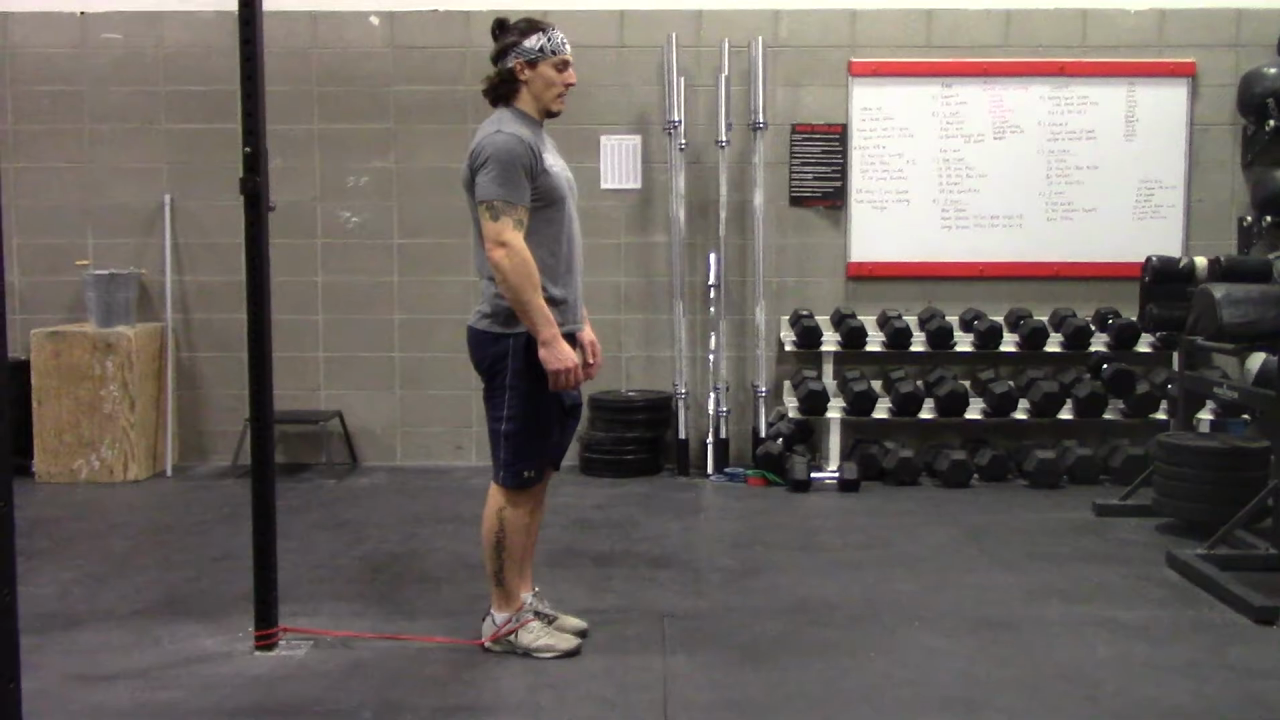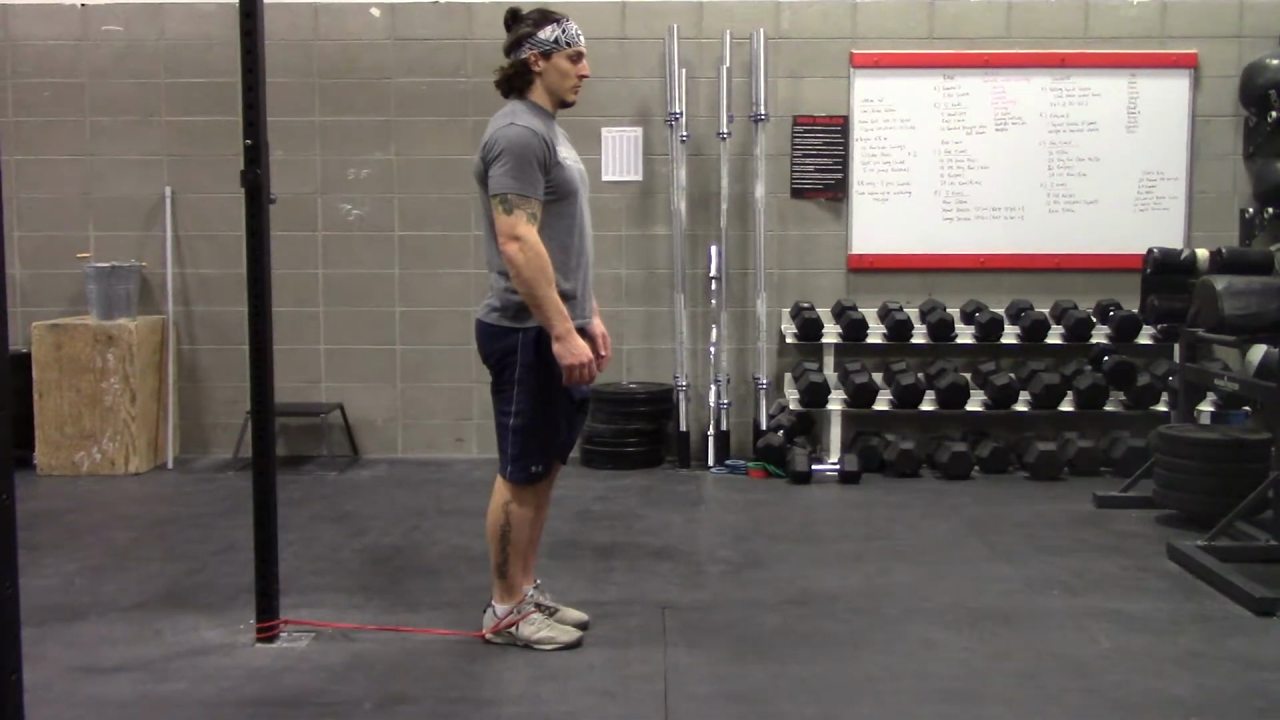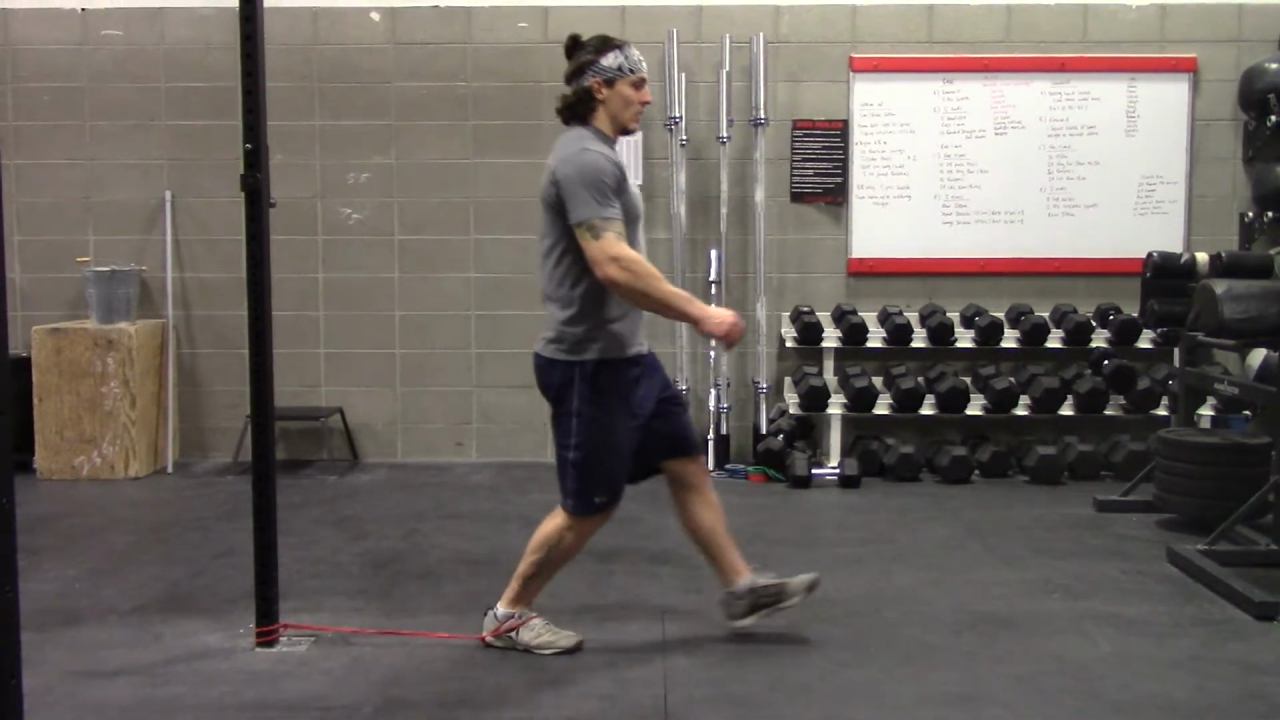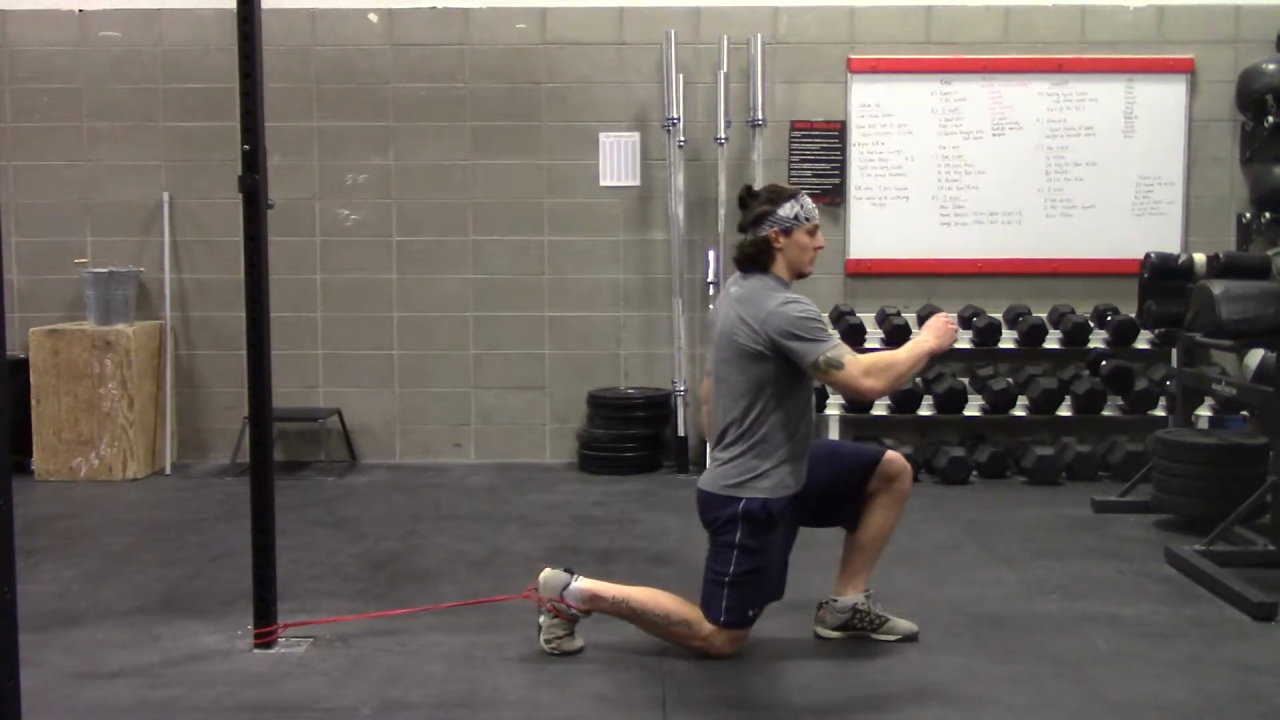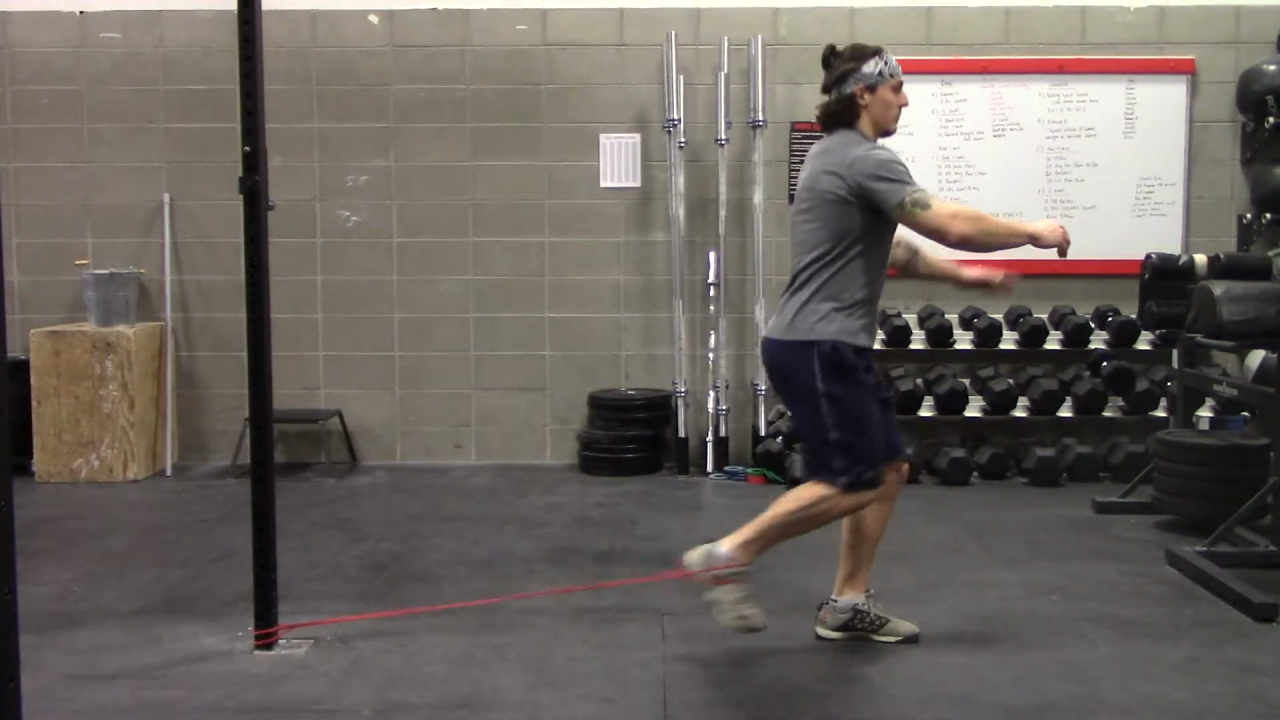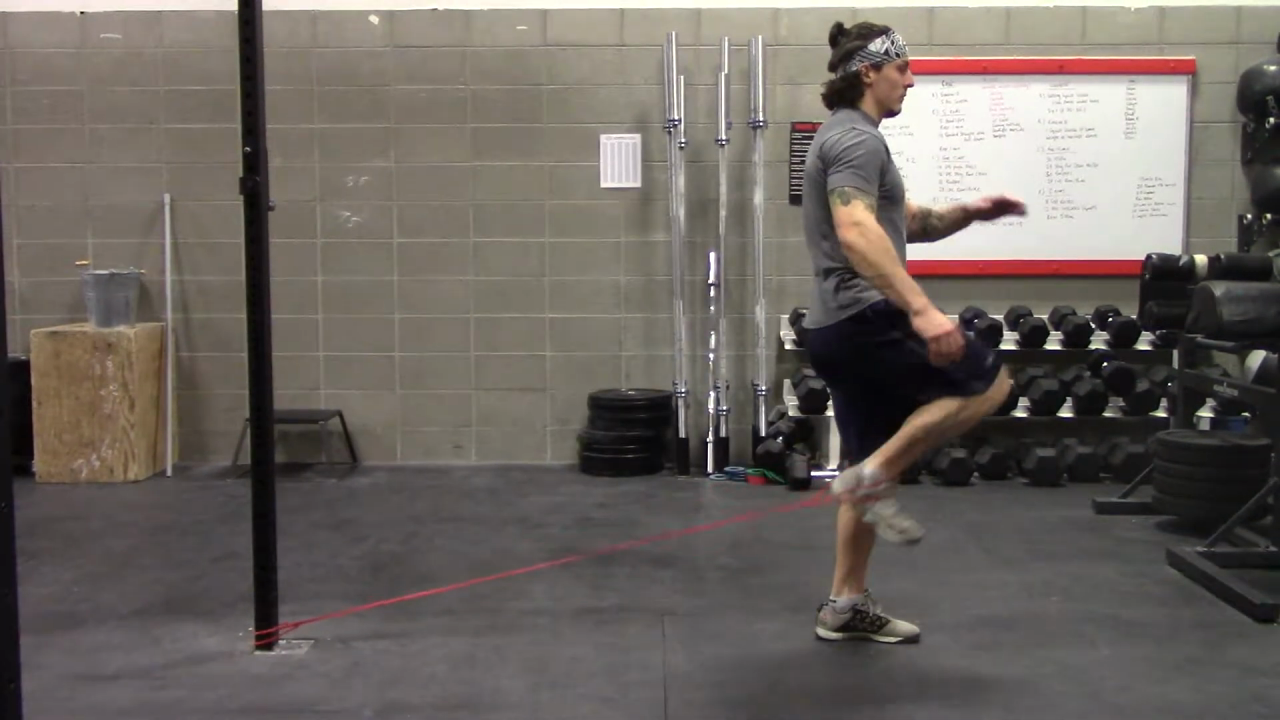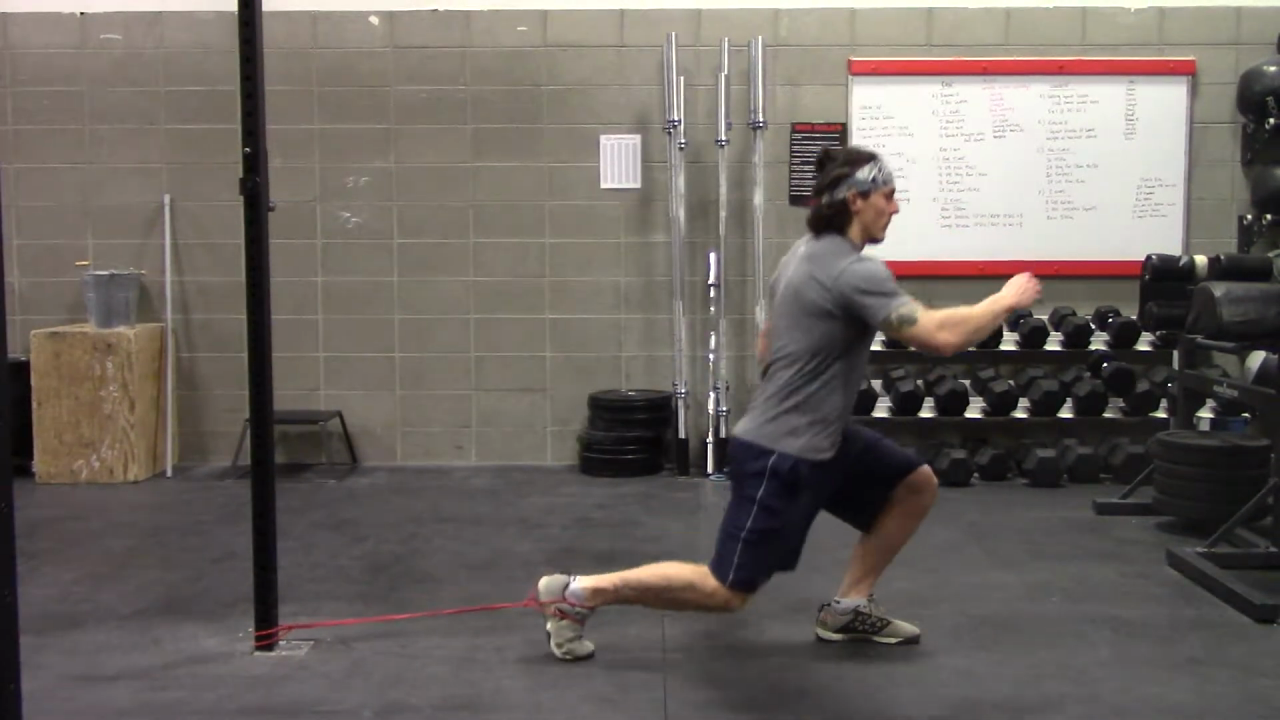
dt=0.7s
person 1, frame 1
left shoulder: (534, 139)
right shoulder: (505, 141)
right elbow: (505, 249)
left wrist: (579, 325)
right wrist: (549, 339)
left hip: (546, 335)
right hip: (520, 341)
left knee: (536, 478)
right knee: (515, 481)
left ankle: (525, 598)
right ankle: (504, 617)
person 1, frame 2
left shoulder: (547, 131)
right shoulder: (519, 134)
right elbow: (518, 243)
left wrist: (589, 318)
right wrist: (562, 334)
left hip: (556, 330)
right hip: (530, 335)
left knee: (542, 470)
right knee: (522, 475)
left ankle: (525, 590)
right ankle: (506, 609)
person 1, frame 3
left shoulder: (594, 154)
right shoulder: (585, 160)
right elbow: (613, 265)
right wrist: (703, 315)
left hip: (623, 356)
right hip: (589, 364)
left knee: (689, 469)
right knee: (589, 506)
left ankle: (743, 588)
right ankle: (508, 615)
person 1, frame 4
left shoulder: (739, 293)
right shoulder: (782, 310)
left elbow: (710, 389)
right elbow: (865, 381)
left wrist: (727, 456)
right wrist: (925, 344)
left hip: (775, 471)
right hip: (752, 497)
left knee: (893, 472)
right knee: (719, 637)
left ankle: (846, 605)
right ankle: (574, 592)
person 1, frame 5
left shoulder: (839, 155)
right shoulder: (863, 159)
left elbow: (884, 248)
right elbow: (951, 226)
left wrist: (961, 275)
right wrist: (1035, 232)
left hip: (826, 344)
right hip: (817, 348)
left knee: (888, 472)
right knee: (852, 485)
left ankle: (847, 604)
right ankle: (727, 557)
person 1, frame 6
left shoulder: (852, 137)
right shoulder: (853, 137)
left elbow: (905, 223)
right elbow: (857, 233)
left wrist: (970, 211)
right wrist: (922, 308)
left hip: (844, 325)
right hip: (861, 317)
left knee: (878, 463)
right knee: (987, 386)
left ankle: (845, 604)
right ankle: (869, 480)
person 1, frame 7
left shoulder: (807, 254)
right shoulder: (852, 271)
left elbow: (767, 345)
right elbow: (940, 337)
right wrist: (1005, 300)
left hip: (816, 441)
right hip: (781, 456)
left knee: (917, 486)
right knee: (726, 591)
left ankle: (848, 608)
right ankle: (576, 594)
